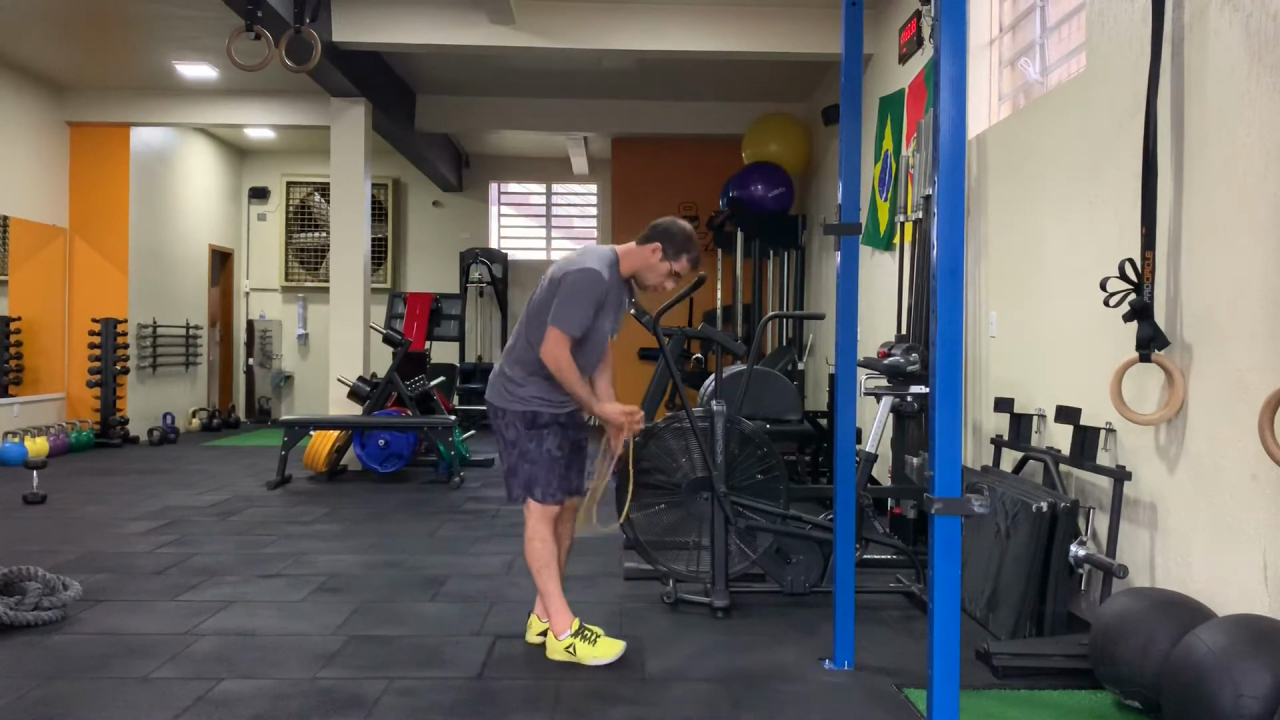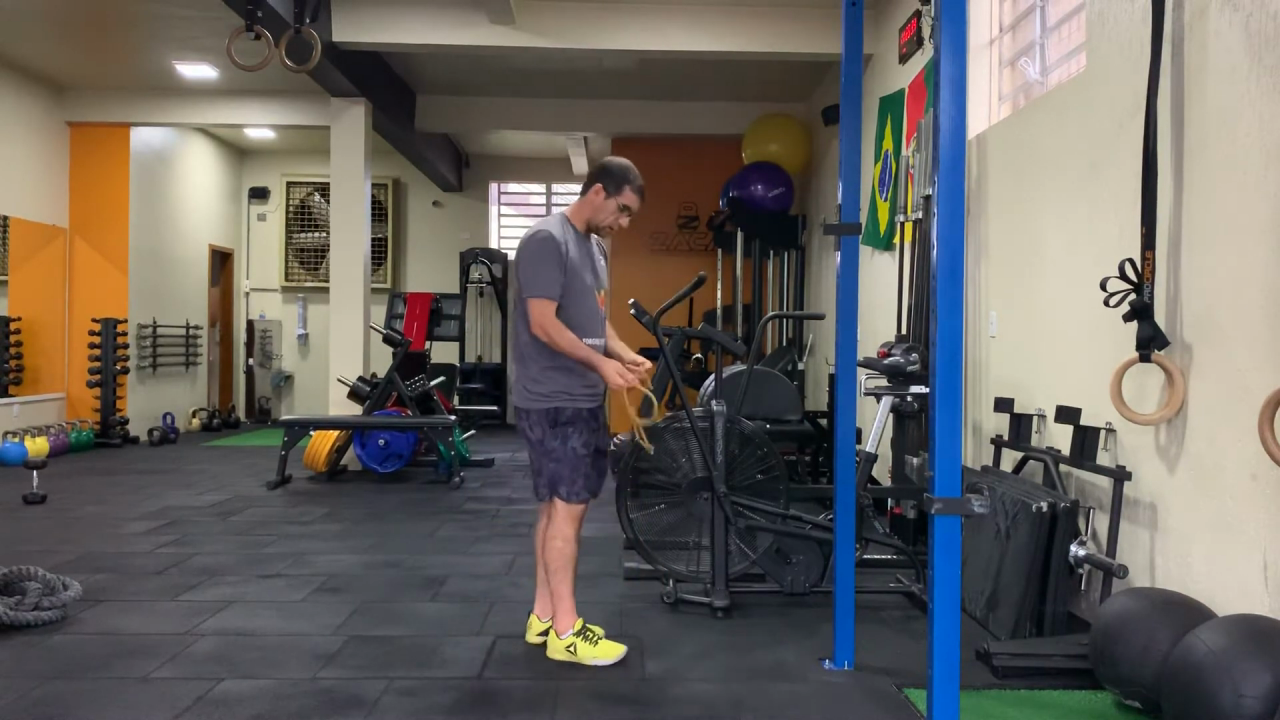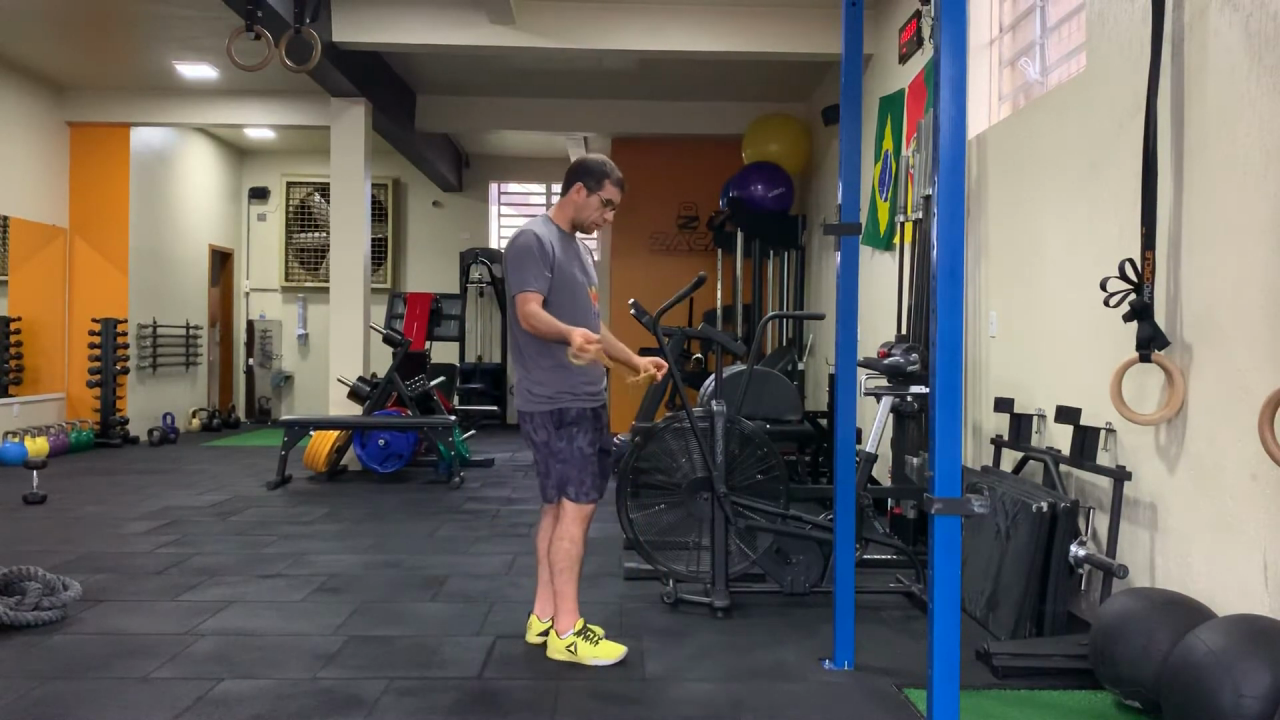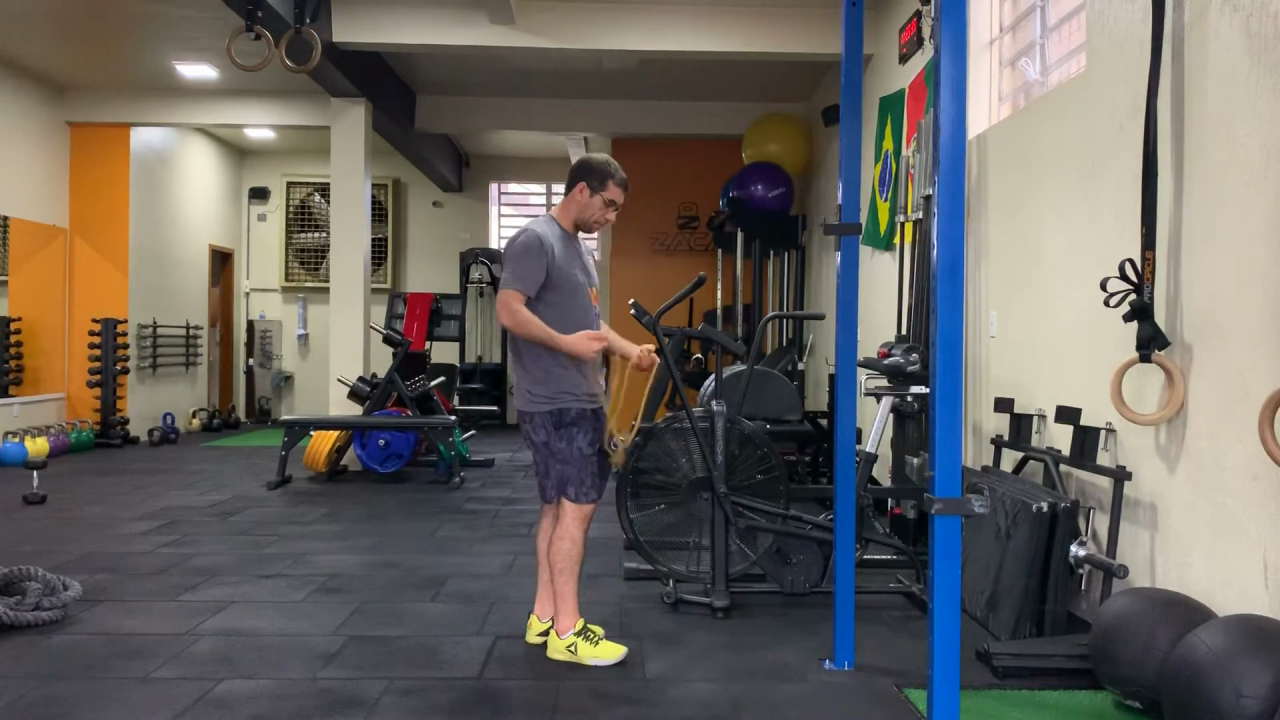
dt=0.5s
person 1, frame 1
left shoulder: (621, 283)
right shoulder: (589, 274)
right elbow: (553, 352)
left wrist: (612, 409)
right wrist: (598, 407)
left hip: (559, 402)
right hip: (525, 401)
left knee: (566, 506)
right knee: (543, 509)
left ankle: (545, 617)
right ankle: (563, 632)
person 1, frame 2
left shoulder: (594, 246)
right shoulder: (546, 240)
right elbow: (543, 323)
left wrist: (625, 355)
right wrist: (601, 365)
left hip: (582, 400)
right hip: (551, 402)
left knee: (559, 506)
right knee: (567, 508)
left ankle: (544, 616)
right ankle: (565, 631)
person 1, frame 3
left shoulder: (579, 248)
right shoulder: (533, 241)
right elbow: (528, 311)
left wrist: (635, 360)
right wrist: (566, 333)
left hip: (583, 400)
right hip: (555, 404)
left knee: (559, 505)
right knee: (576, 507)
left ankle: (545, 616)
right ankle: (566, 631)
person 1, frame 4
left shoulder: (578, 247)
right shoulder: (535, 241)
right elbow: (508, 309)
left wrist: (629, 349)
right wrist: (565, 342)
left hip: (580, 400)
right hip: (554, 403)
left knee: (560, 507)
right knee: (575, 507)
left ankle: (545, 616)
right ankle: (566, 632)
